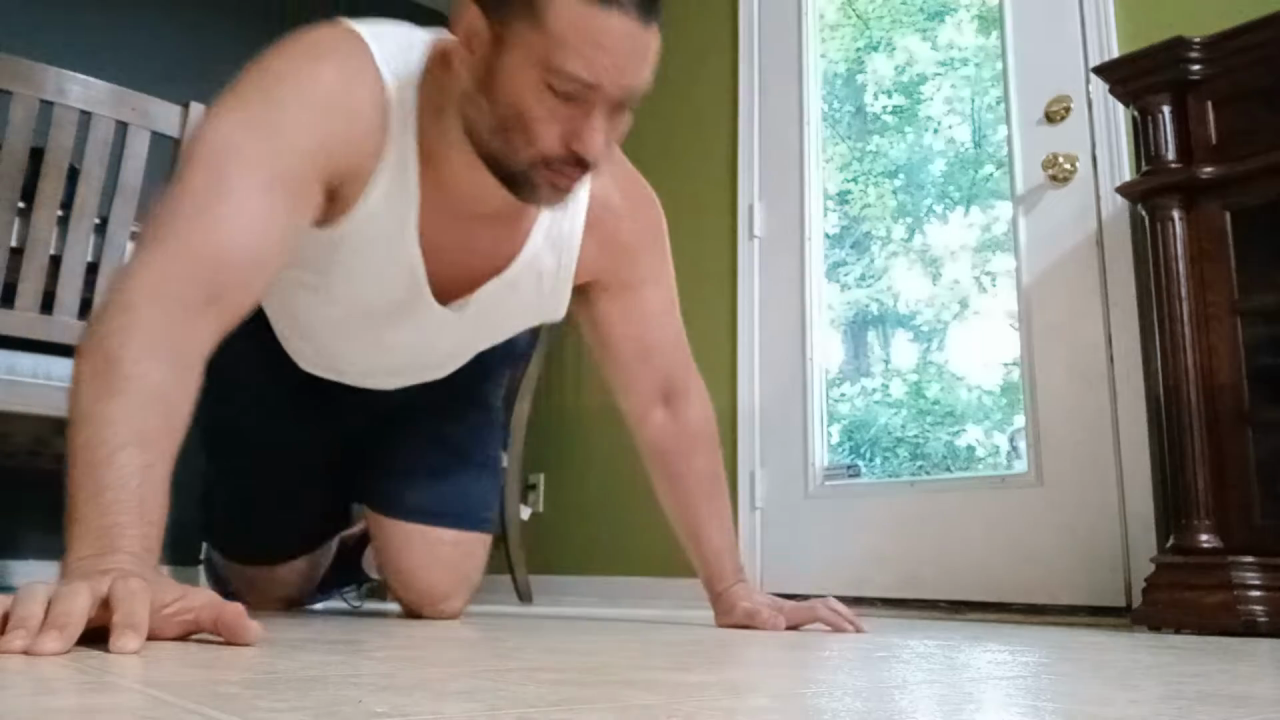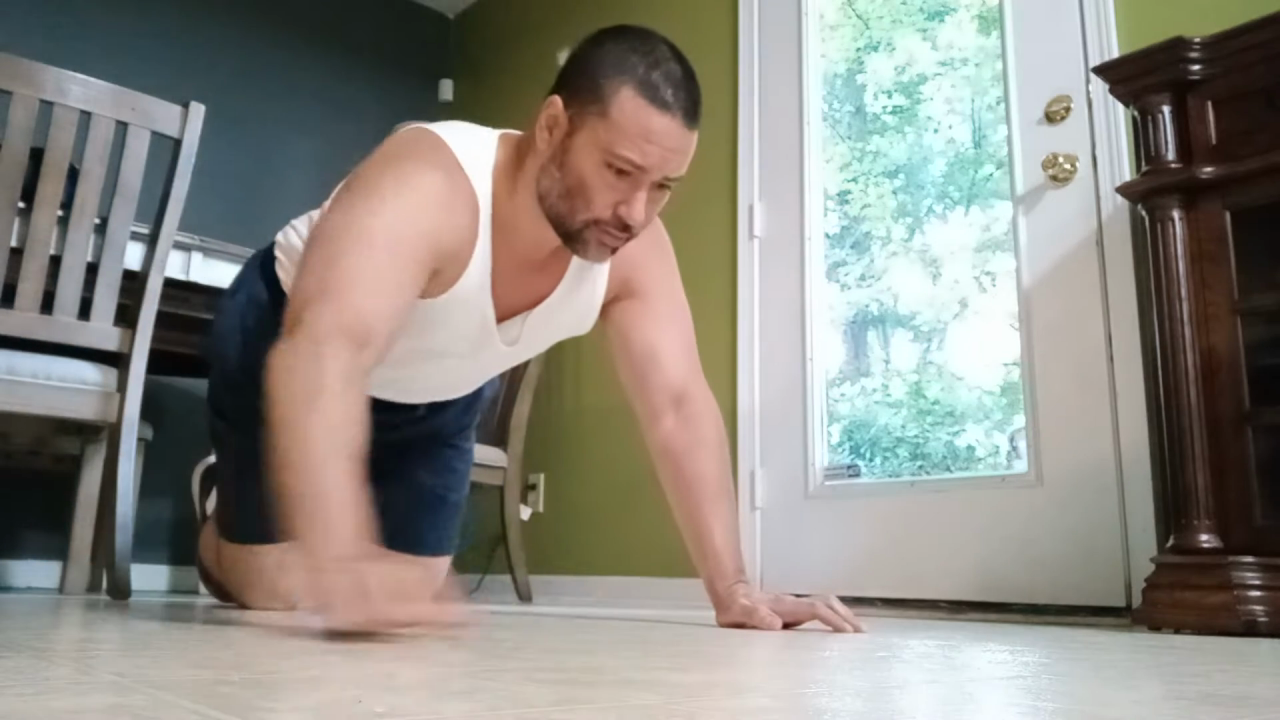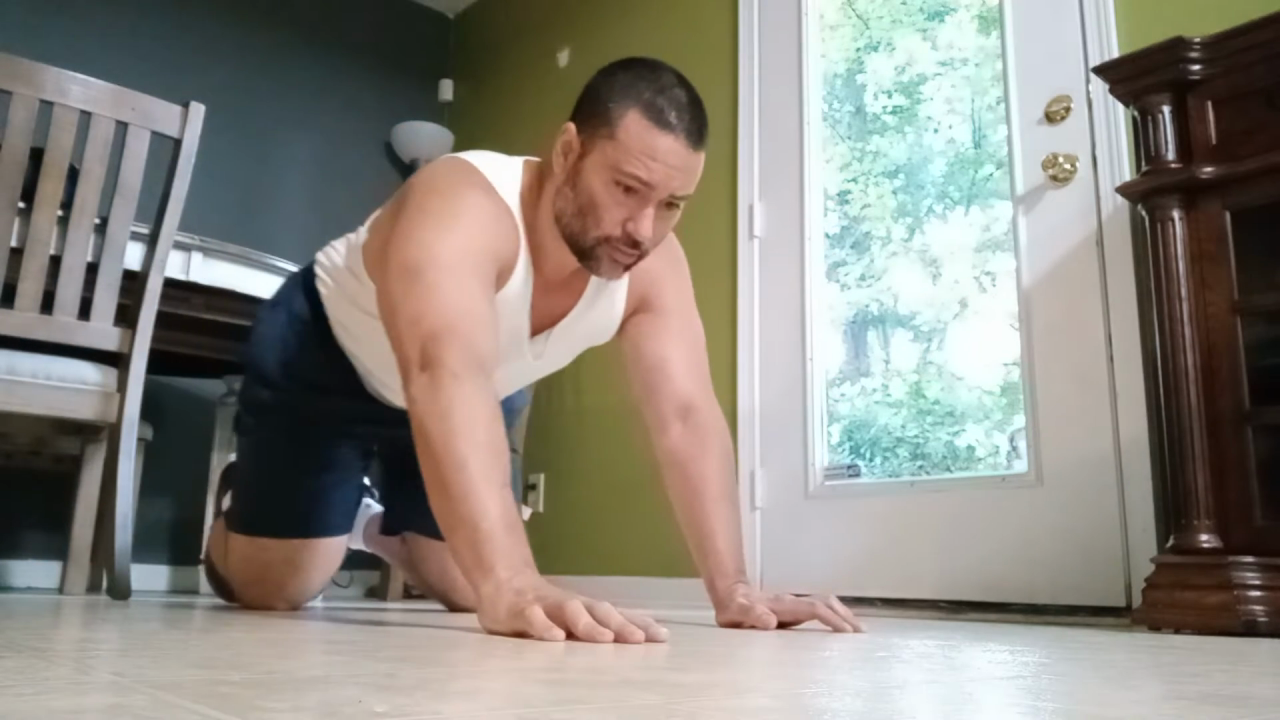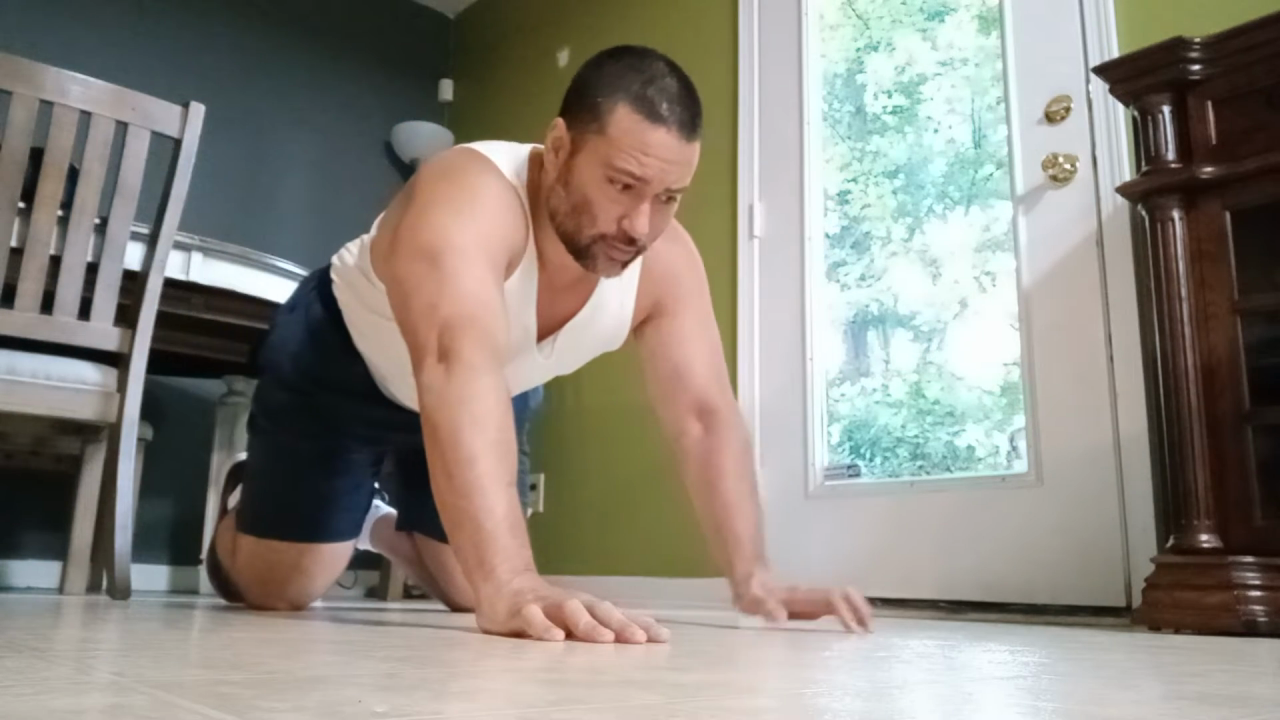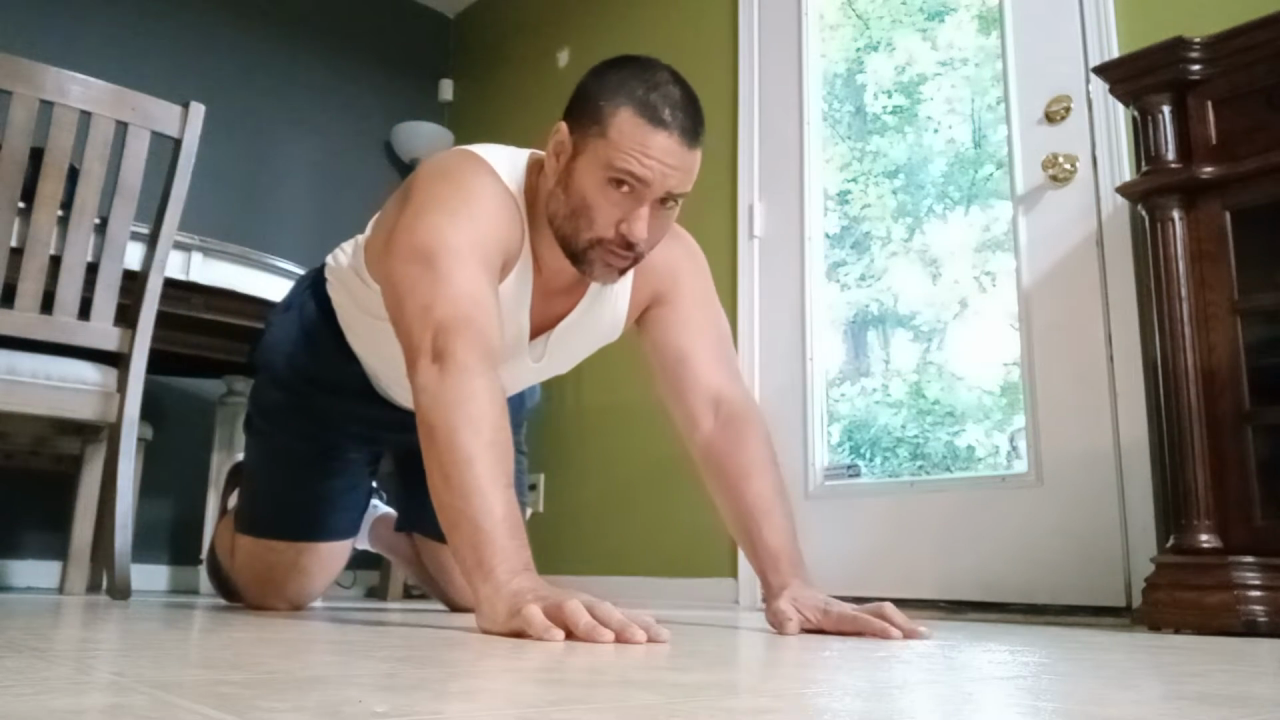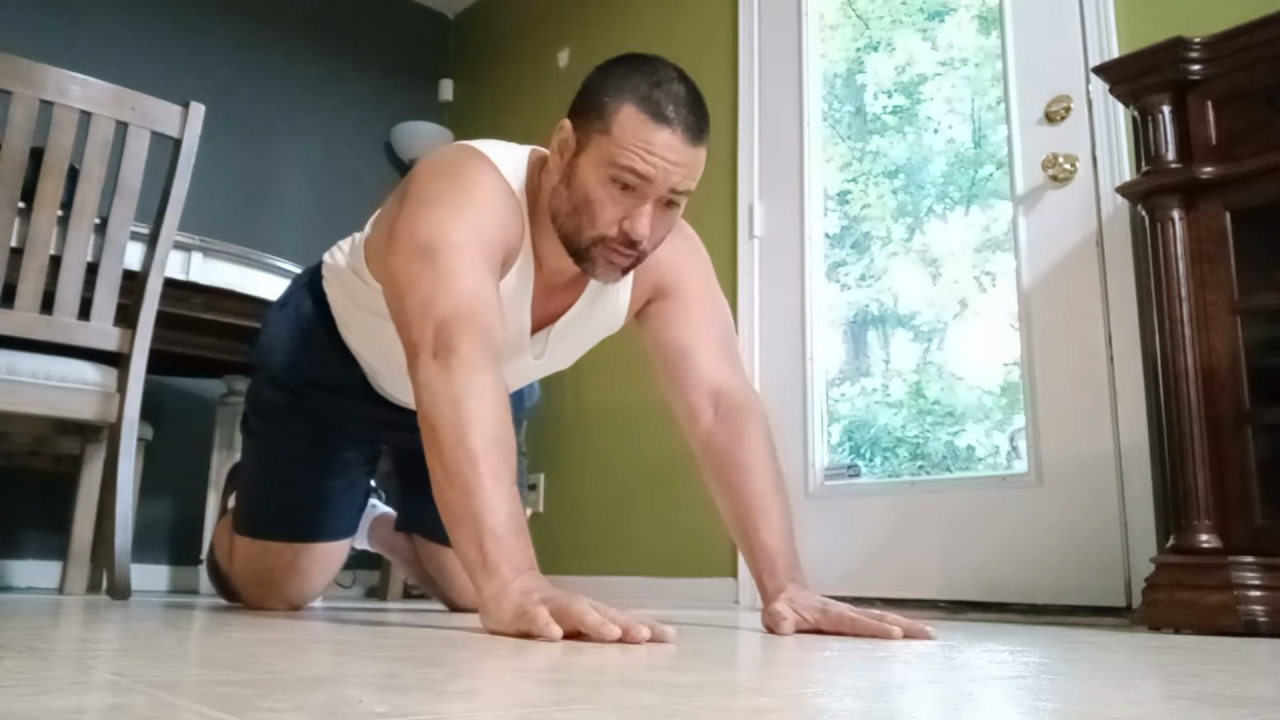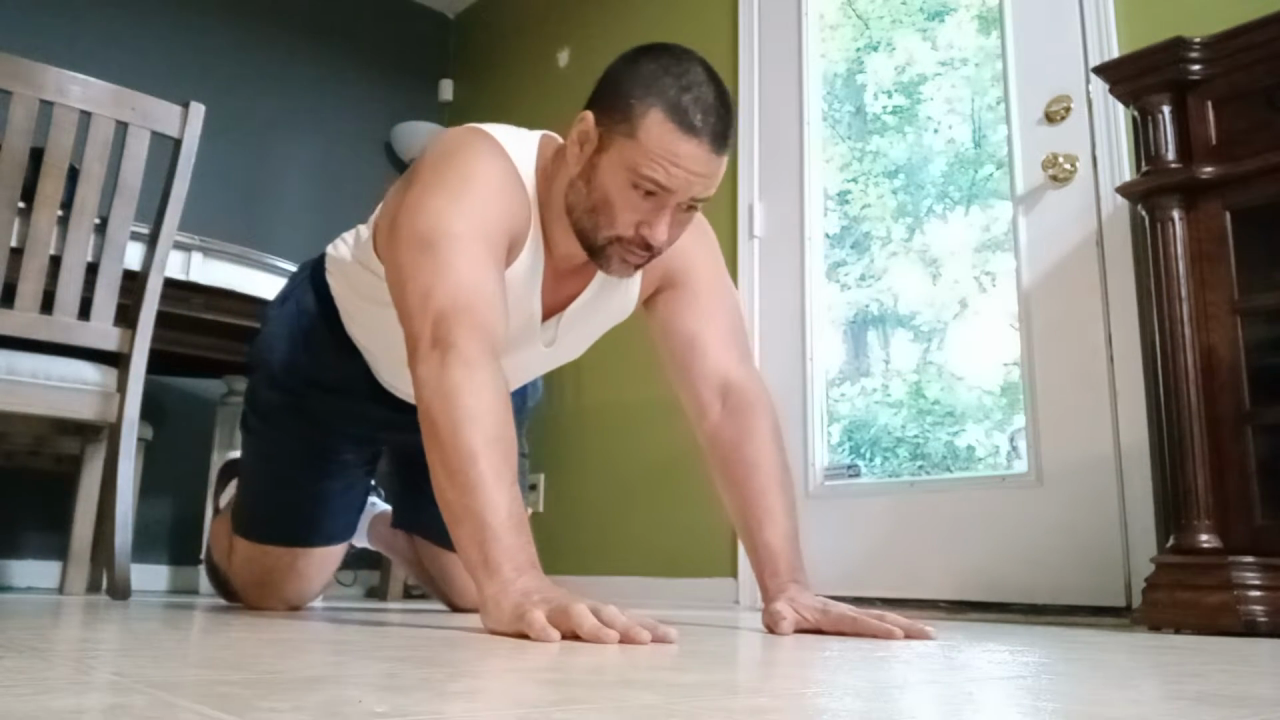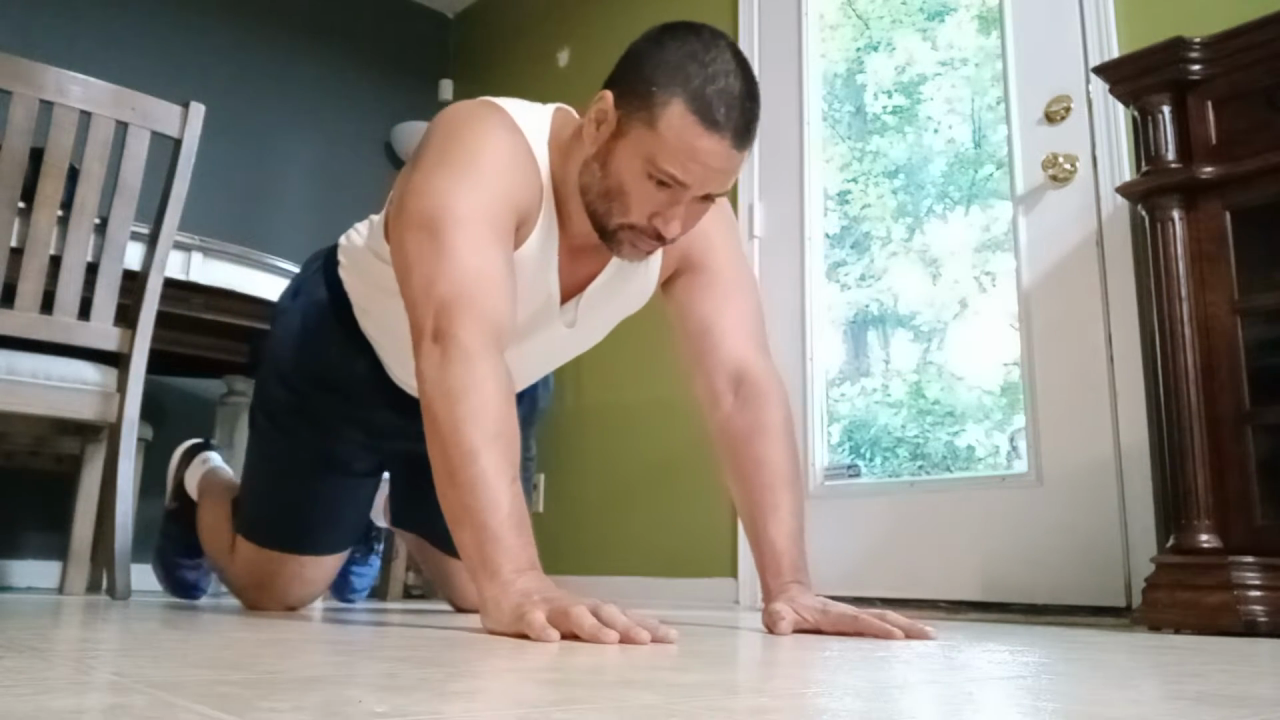
dt=0.5s
person 1, frame 1
left shoulder: (614, 214)
right shoulder: (333, 87)
left elbow: (665, 399)
right elbow: (162, 308)
left wrist: (731, 589)
right wrist: (110, 565)
left hip: (446, 374)
right hip: (278, 350)
left knee: (436, 594)
right knee: (268, 585)
left ankle: (366, 542)
right ankle: (325, 544)
person 1, frame 2
left shoulder: (636, 252)
right shoulder: (427, 185)
left elbow: (678, 409)
right elbow: (322, 353)
left wrist: (732, 590)
right wrist: (338, 561)
left hip: (438, 393)
right hip: (285, 336)
left knee: (416, 603)
right knee: (269, 590)
left ankle: (346, 519)
right ankle: (228, 499)
person 1, frame 3
left shoulder: (654, 266)
right shoulder: (463, 208)
left elbow: (686, 418)
right elbow: (445, 379)
left wrist: (731, 589)
right wrist: (510, 586)
left hip: (470, 396)
right hip: (321, 355)
left knee: (468, 589)
right knee: (276, 589)
left ankle: (381, 525)
right ankle: (240, 501)
person 1, frame 4
left shoulder: (665, 261)
right shoulder: (470, 197)
left elbow: (705, 414)
right elbow: (457, 369)
left wrist: (751, 573)
right wrist: (509, 585)
left hip: (487, 396)
right hip: (338, 359)
left knee: (466, 586)
right knee: (278, 586)
left ankle: (397, 527)
right ankle: (248, 499)
person 1, frame 5
left shoulder: (667, 264)
right shoulder: (465, 200)
left elbow: (721, 413)
right elbow: (451, 369)
left wrist: (787, 585)
right wrist: (510, 585)
left hip: (484, 391)
right hip: (334, 358)
left knee: (470, 586)
right knee: (279, 588)
left ankle: (402, 531)
right ankle: (246, 498)
person 1, frame 6
left shoulder: (669, 259)
right shoulder: (467, 195)
left elbow: (723, 407)
right elbow: (453, 367)
left wrist: (785, 588)
right wrist: (515, 586)
left hip: (475, 393)
right hip: (332, 356)
left knee: (470, 589)
right knee: (279, 589)
left ankle: (386, 529)
right ankle: (247, 501)
person 1, frame 7
left shoulder: (678, 246)
right shoulder: (475, 177)
left elbow: (730, 397)
right elbow: (452, 361)
left wrist: (786, 586)
right wrist: (516, 584)
left hip: (481, 386)
right hip: (333, 352)
left knee: (472, 591)
right knee: (279, 589)
left ankle: (379, 526)
right ankle: (239, 501)
person 1, frame 8
left shoulder: (696, 224)
right shoulder: (486, 152)
left elbow: (743, 387)
right elbow: (457, 352)
left wrist: (788, 585)
right wrist: (516, 582)
left hip: (495, 388)
right hip: (346, 351)
left knee: (473, 592)
right knee: (277, 589)
left ankle: (386, 507)
right ankle: (201, 482)
